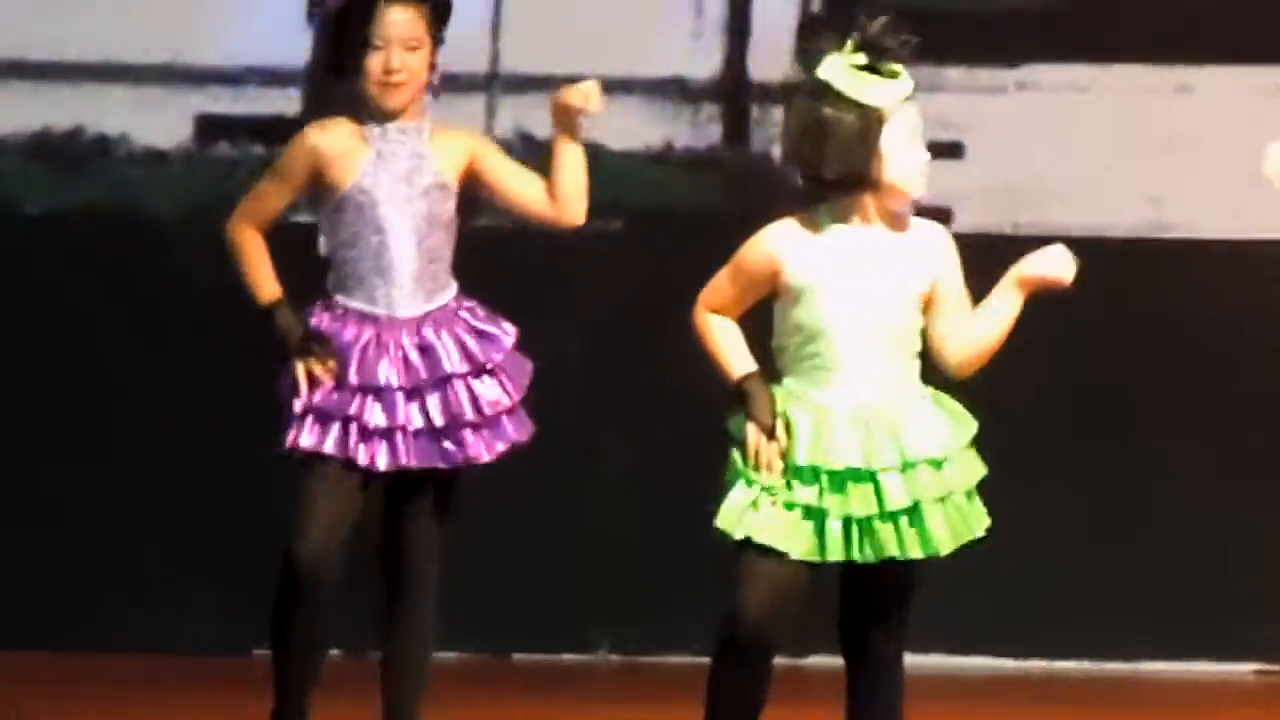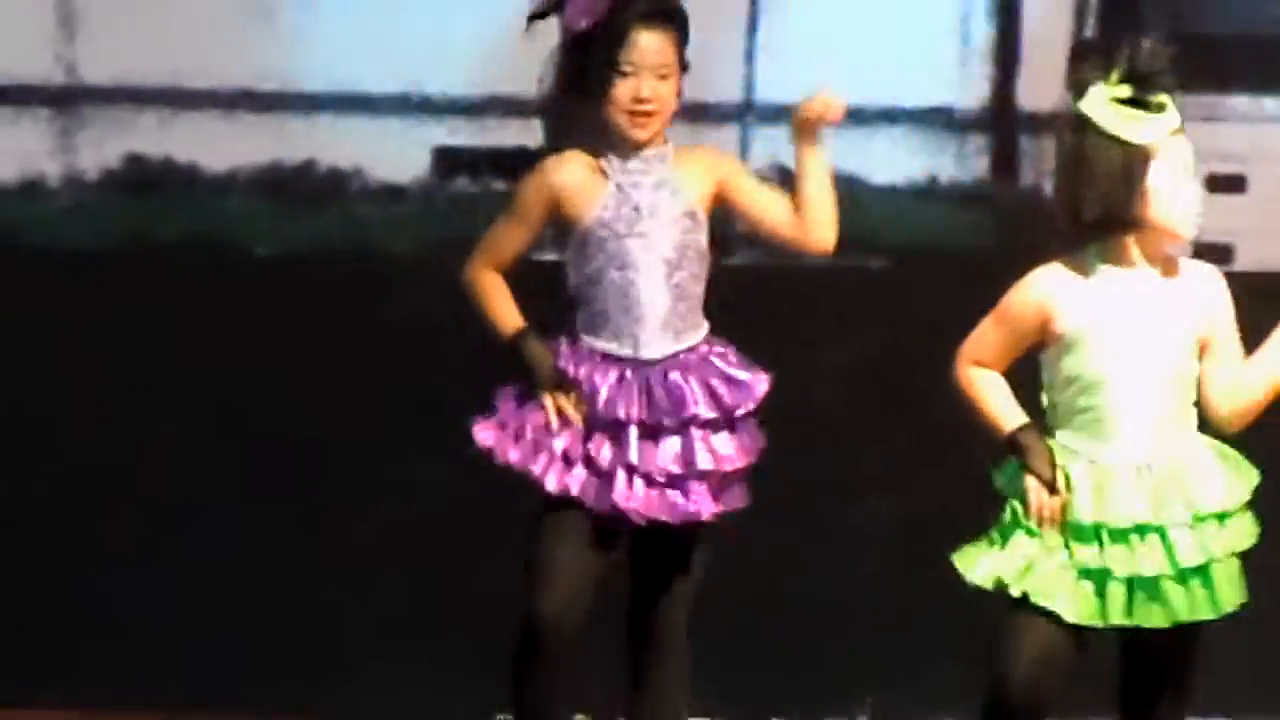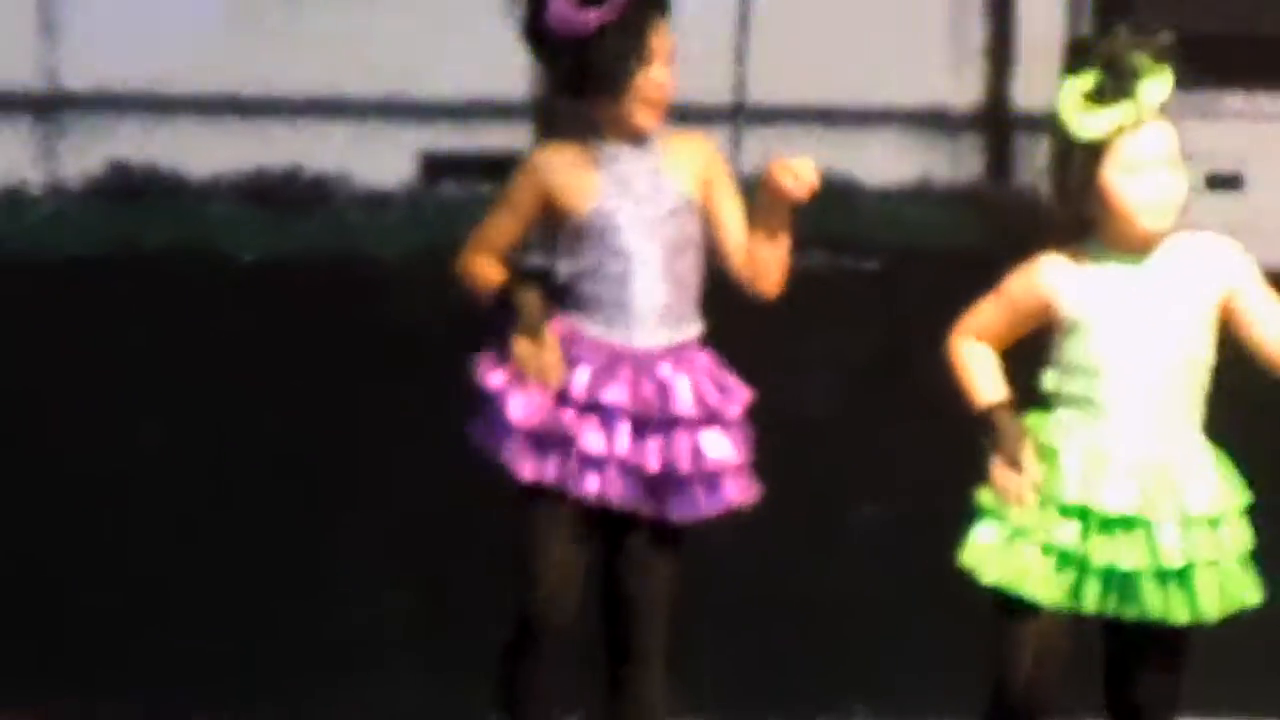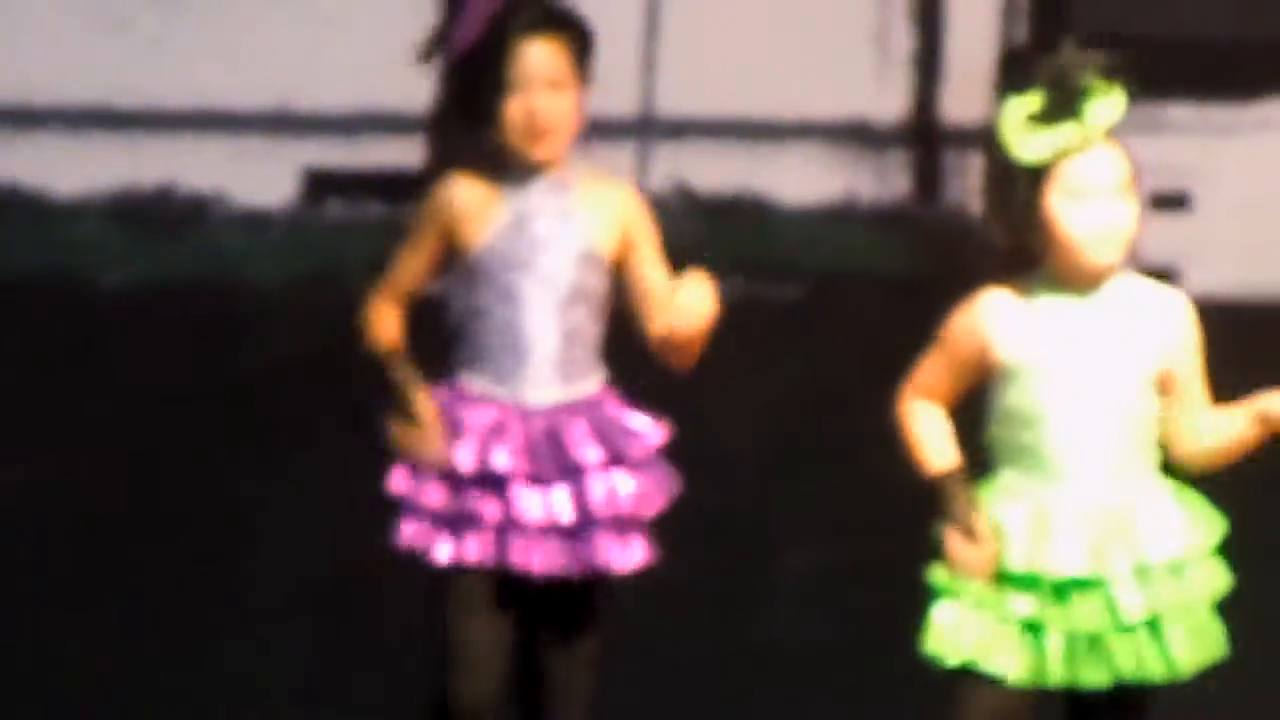
dt=0.7s
person 1, frame 1
left shoulder: (458, 145)
right shoulder: (327, 141)
left elbow: (565, 209)
right elbow: (246, 224)
left wrist: (568, 127)
right wrist: (281, 314)
left hip: (439, 362)
right hip: (353, 368)
left knee: (415, 571)
right knee: (310, 562)
person 1, frame 2
left shoulder: (706, 170)
right shoulder: (565, 176)
left elbow: (815, 236)
right elbow: (483, 268)
left wrist: (809, 142)
right wrist: (527, 351)
left hip: (684, 407)
right hip: (599, 408)
left knee: (664, 622)
right knee: (551, 615)
person 1, frame 3
left shoulder: (697, 158)
right shoulder: (554, 167)
left elbow: (761, 278)
right elbow: (475, 257)
left wrist: (777, 200)
right wrist: (517, 300)
left hip: (670, 401)
right hip: (580, 398)
left knee: (642, 628)
right knee: (545, 612)
person 1, frame 4
left shoulder: (616, 203)
right shoulder: (460, 197)
left elbow: (673, 351)
right elbow: (384, 303)
left wrist: (696, 305)
right wrist: (403, 378)
left hip: (579, 460)
right hip: (480, 462)
person 2, frame 1
left shoulder: (929, 245)
right shoulder: (785, 244)
left elbow: (963, 352)
right elbow: (709, 312)
left wrist: (1019, 282)
right wrist: (752, 394)
left hip: (896, 468)
right hip: (799, 463)
left knee: (876, 641)
right knee: (752, 626)
person 2, frame 2
left shoulder: (1202, 288)
right shoulder: (1056, 290)
right elbow: (973, 363)
right wrist: (1024, 444)
left hip: (1175, 520)
right hip: (1076, 524)
person 2, frame 3
left shoulder: (1216, 263)
right shoulder: (1057, 277)
right elbow: (968, 338)
right wrist: (1001, 425)
left hip: (1172, 515)
right hip: (1067, 510)
person 2, frame 4
left shoulder: (1165, 313)
right shoulder: (994, 317)
left elbow: (1192, 440)
right elbow: (918, 401)
right wrist: (954, 494)
left hip: (1130, 572)
right hip: (1016, 572)
